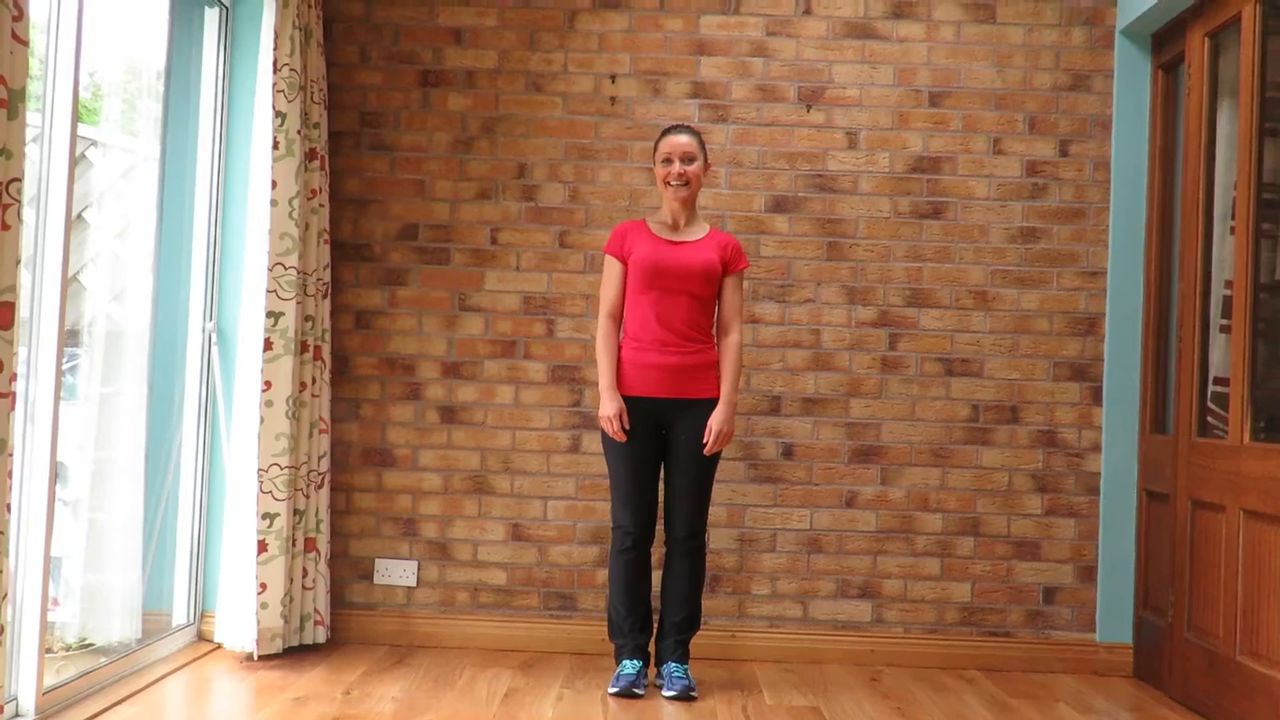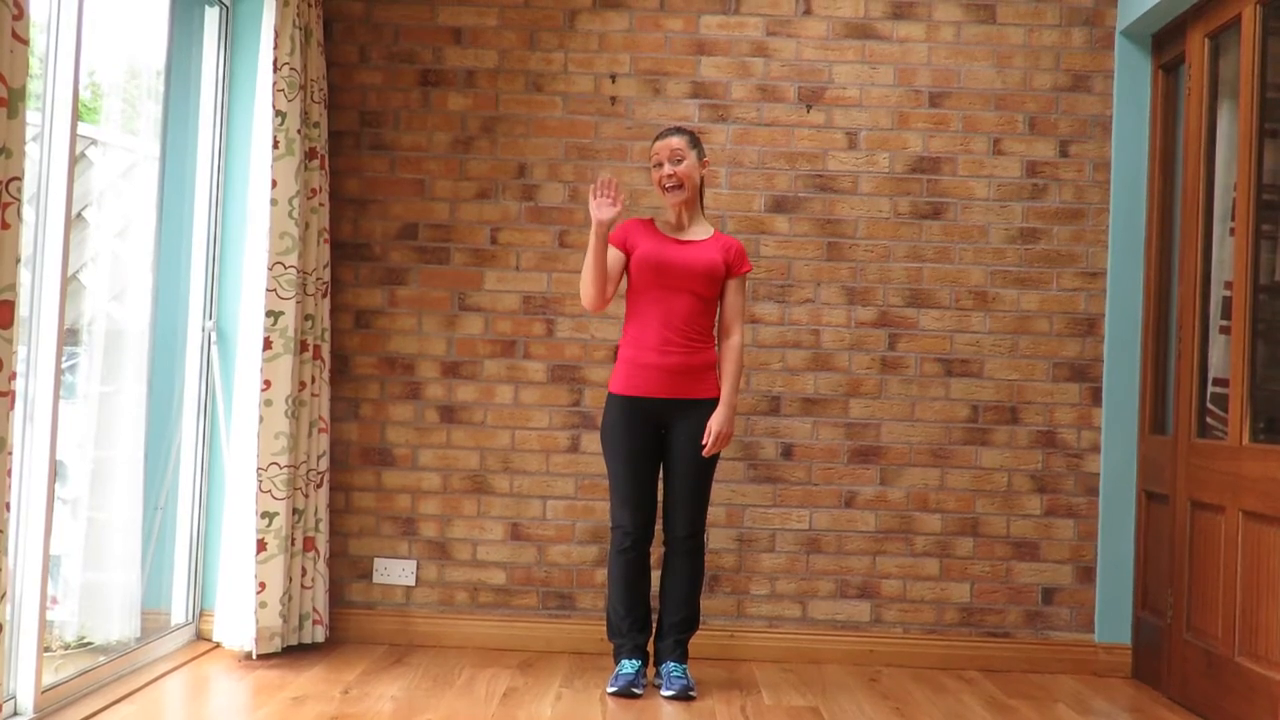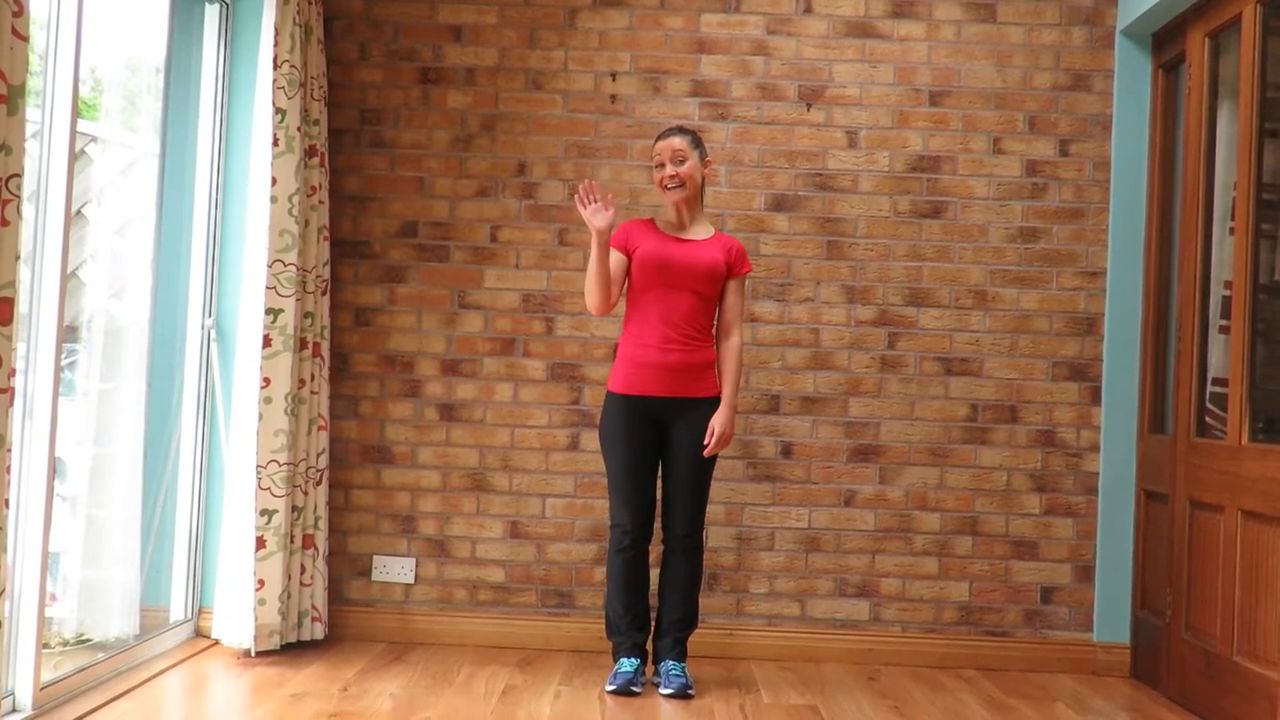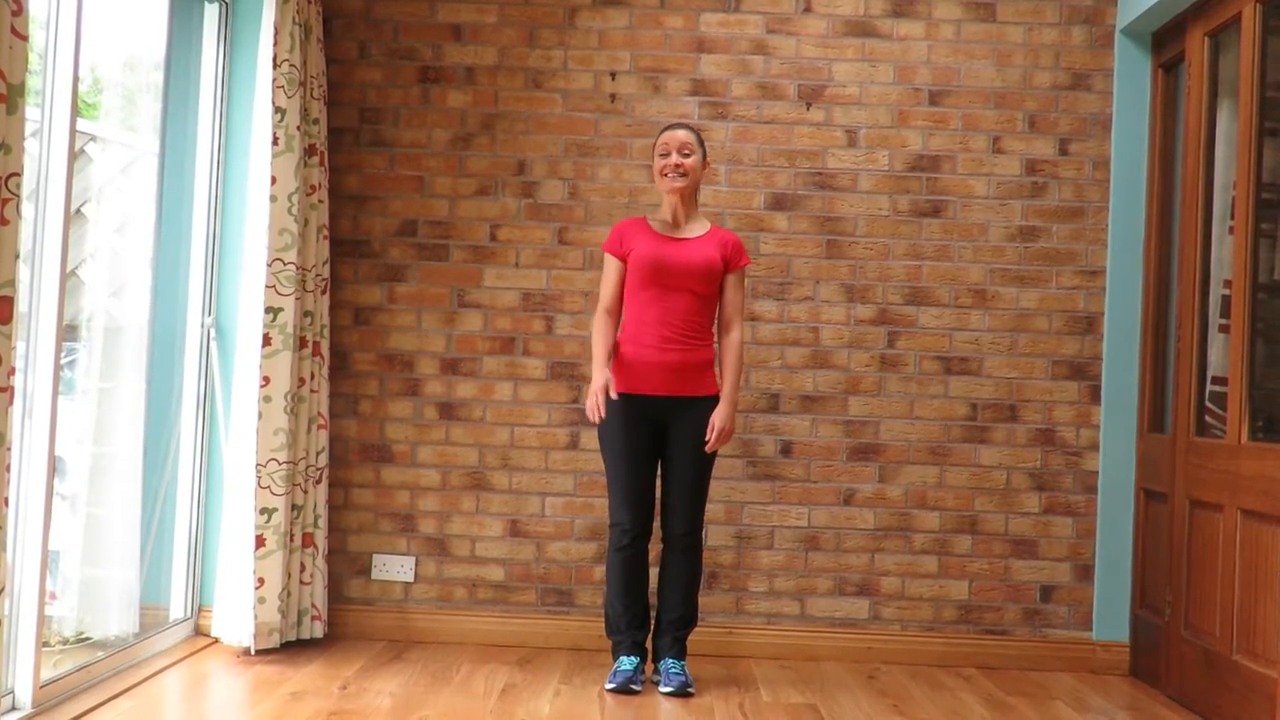
dt=0.5s
person 1, frame 1
left shoulder: (724, 247)
right shoulder: (627, 237)
left elbow: (730, 333)
right elbow: (607, 322)
left wrist: (727, 405)
right wrist: (607, 393)
left hip: (696, 404)
right hip: (634, 400)
left knee: (686, 533)
right knee: (630, 530)
left ankle: (674, 658)
right ankle: (630, 656)
person 1, frame 2
left shoulder: (728, 250)
right shoulder: (630, 233)
left elbow: (731, 335)
right elbow: (593, 301)
left wrist: (727, 406)
right wrist: (598, 230)
left hip: (695, 405)
right hip: (632, 399)
left knee: (686, 532)
right knee: (630, 529)
left ankle: (674, 657)
right ankle: (629, 655)
person 1, frame 3
left shoulder: (728, 250)
right shoulder: (632, 233)
left elbow: (730, 336)
right elbow: (598, 305)
left wrist: (728, 407)
right wrist: (599, 236)
left hip: (695, 403)
right hip: (630, 398)
left knee: (684, 532)
right knee: (629, 528)
left ankle: (672, 656)
right ankle: (628, 653)
person 1, frame 4
left shoulder: (725, 245)
right shoulder: (626, 234)
left elbow: (731, 330)
right elbow: (606, 315)
left wrist: (728, 401)
right wrist: (600, 369)
left hip: (694, 401)
right hip: (631, 397)
left knee: (684, 529)
right knee: (628, 526)
left ankle: (672, 653)
right ankle: (628, 651)
